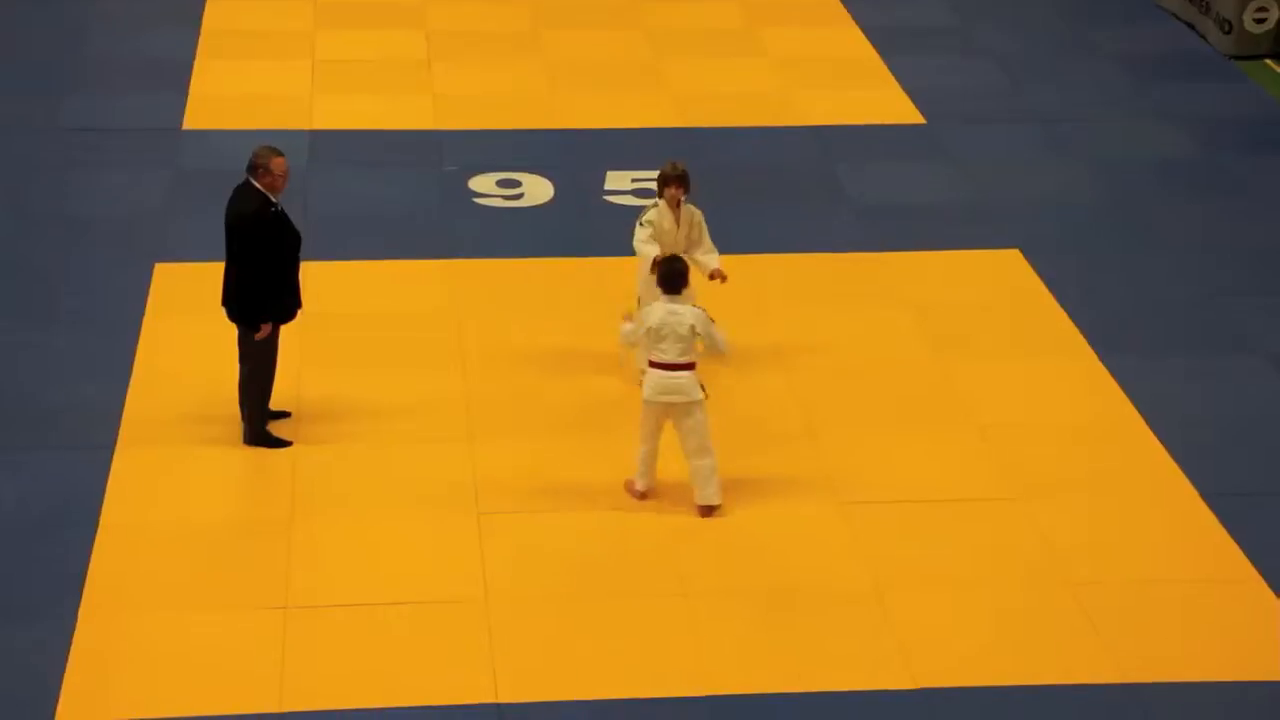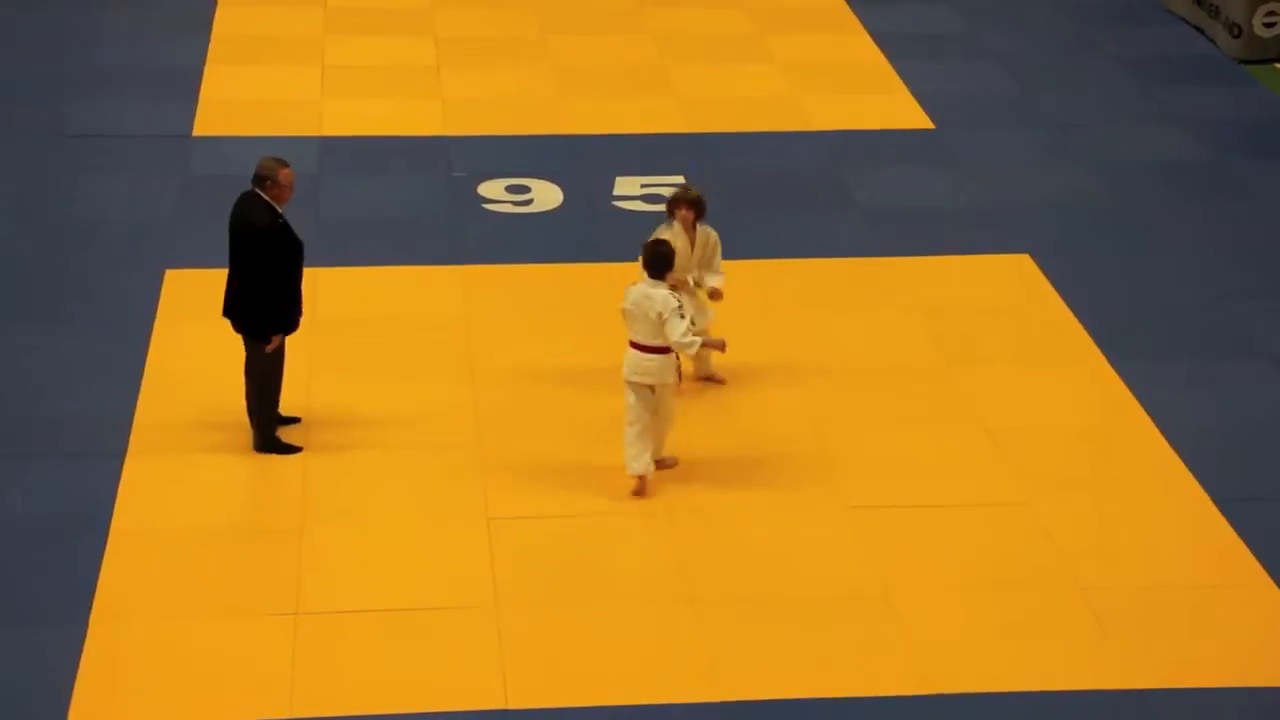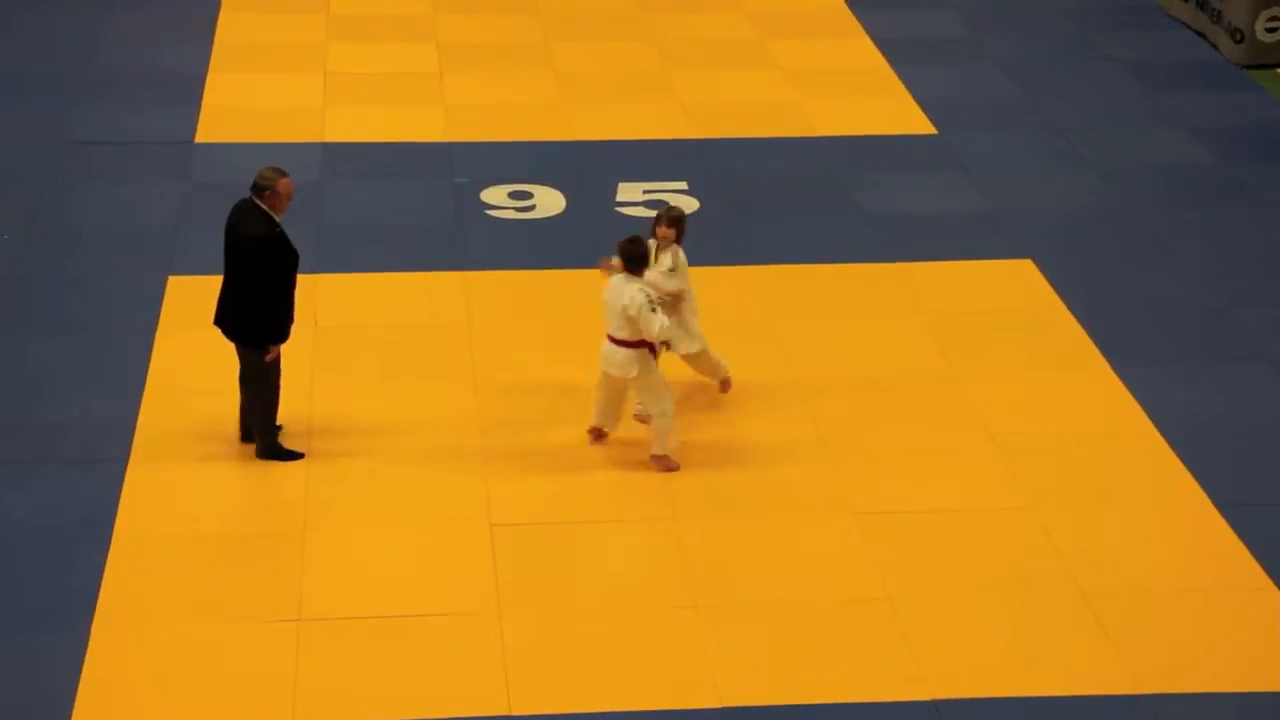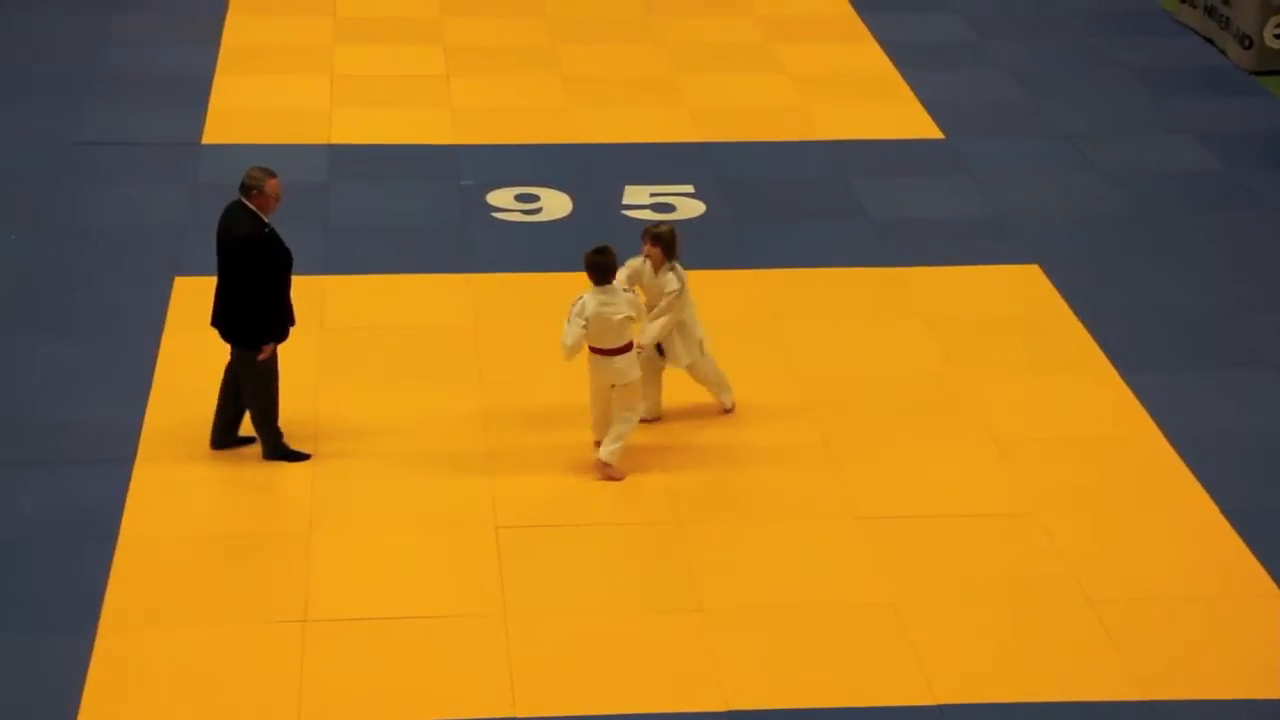
dt=0.3s
person 1, frame 1
left shoulder: (247, 192)
right shoulder: (255, 212)
right elbow: (256, 269)
right wrist: (264, 315)
left hip: (249, 296)
right hip: (256, 301)
left knee: (255, 360)
right knee: (259, 362)
left ankle: (255, 409)
right ankle: (255, 430)
person 1, frame 2
left shoulder: (249, 202)
right shoulder: (264, 224)
right elbow: (265, 281)
right wrist: (274, 327)
left hip: (249, 304)
right hip: (260, 311)
left knee: (260, 368)
right knee: (266, 370)
left ankle: (265, 416)
right ankle: (265, 437)
person 1, frame 3
left shoulder: (243, 209)
right shoulder: (263, 235)
right elbow: (265, 292)
right wrist: (273, 336)
left hip: (239, 312)
right hip: (255, 320)
left knee: (253, 372)
right knee: (264, 379)
left ankle: (251, 427)
right ankle: (267, 444)
person 1, frame 4
left shoulder: (235, 211)
right shoulder: (250, 234)
right elbow: (254, 290)
right wrist: (266, 336)
left hip: (237, 314)
right hip: (249, 321)
left knee: (239, 373)
right knee: (261, 381)
left ankle: (223, 434)
right ankle: (273, 445)
person 2, frame 1
left shoulder: (648, 314)
right shoulder: (696, 315)
left elbow: (631, 340)
right elbow: (720, 345)
left wrist: (630, 322)
right wrist: (705, 335)
left hip: (655, 381)
right hip: (685, 383)
left knee: (648, 437)
right knee: (699, 444)
left ankle: (641, 485)
right ankle: (707, 499)
person 2, frame 2
left shoulder: (631, 292)
right shoulder: (671, 301)
right elbow: (680, 340)
right wrist: (710, 343)
left hip: (635, 361)
right hip: (662, 364)
left knee: (636, 419)
right knee: (663, 414)
left ankle: (640, 473)
right ankle: (655, 457)
person 2, frame 3
left shoulder: (613, 283)
right shoulder: (644, 296)
right elbow: (658, 333)
right wrist: (662, 313)
left hip: (610, 352)
right hip: (635, 359)
left knee: (609, 392)
right knee: (662, 405)
left ankle: (598, 426)
right ankle: (659, 454)
person 2, frame 4
left shoulder: (583, 303)
right shoulder: (629, 297)
left elbow: (572, 341)
right elbow: (639, 318)
left wrist: (567, 352)
left hip: (598, 363)
right hip: (625, 364)
left knee: (600, 403)
right knee: (626, 413)
left ankle: (602, 438)
right ankle: (605, 460)
person 3, frame 1
left shoulder: (693, 215)
right shoulder: (652, 212)
left elbow: (702, 246)
right elbow: (641, 241)
left wrist: (713, 267)
right wrist: (656, 258)
right hip: (653, 269)
right ankle: (648, 365)
person 3, frame 2
left shoulder: (708, 236)
right shoulder: (664, 234)
left elbow: (712, 267)
left wrist: (712, 286)
right wrist: (669, 279)
left hip: (690, 291)
left knee: (701, 330)
left ankle: (704, 370)
person 3, frame 3
left shoulder: (675, 257)
right shoulder: (651, 247)
left elbow: (670, 285)
left wrist: (640, 277)
right wrist: (615, 265)
left hip: (678, 310)
left knee: (694, 352)
left ankle: (720, 372)
right ankle: (644, 403)
person 3, frame 4
left shoulder: (675, 277)
right shoulder: (642, 264)
left elbow: (670, 312)
right elbow: (624, 275)
left wrist: (647, 337)
left hip: (678, 323)
right hip: (655, 320)
left knee: (698, 364)
right knee: (648, 362)
left ankle: (725, 397)
right ankle: (650, 409)
